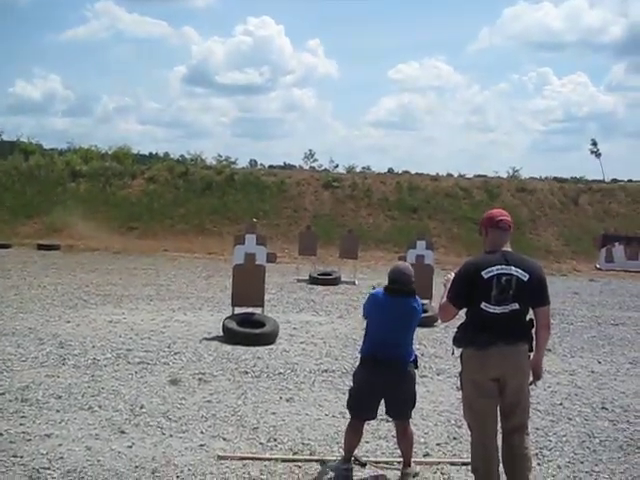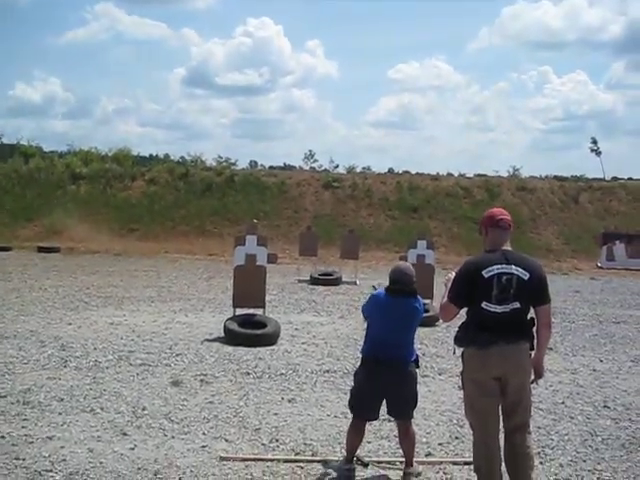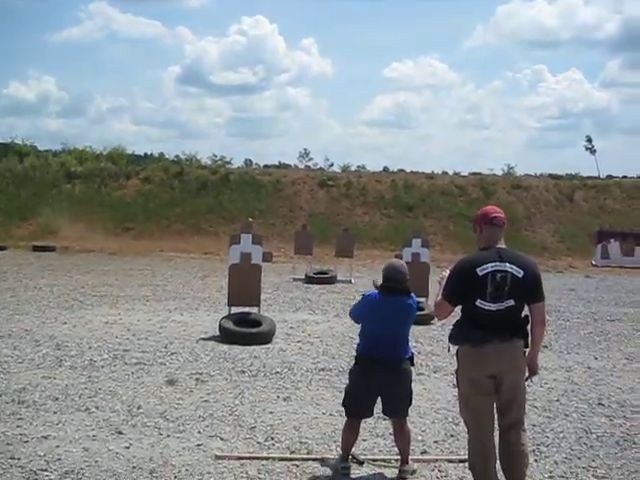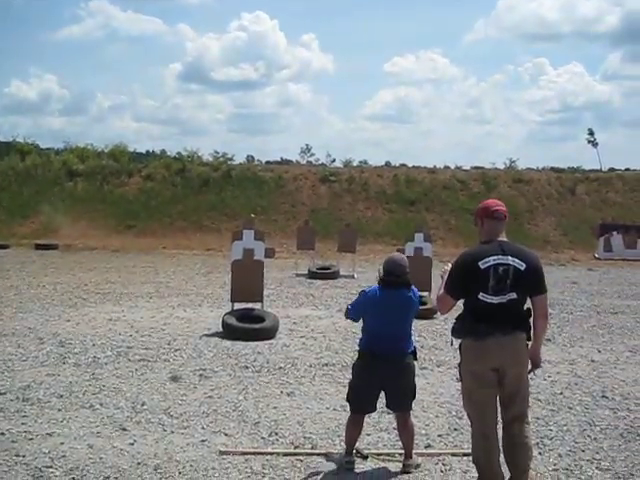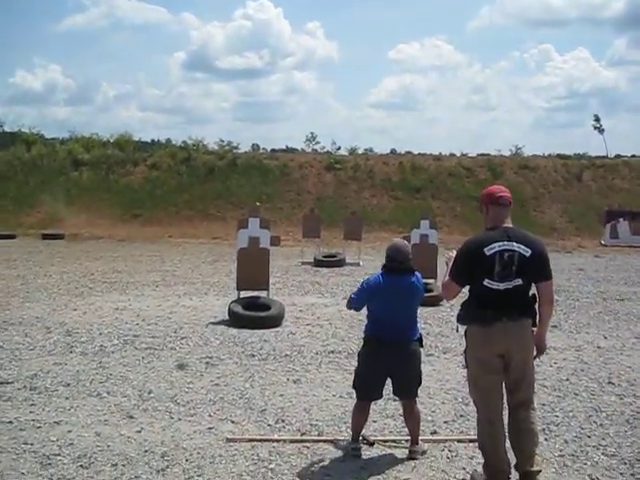
dt=0.1s
person 1, frame 1
left shoulder: (472, 268)
right shoulder: (532, 269)
left elbow: (445, 314)
right elbow: (544, 322)
left wrist: (449, 284)
right wrist: (538, 358)
left hip: (478, 356)
right hip: (516, 355)
left knee: (482, 432)
right knee: (517, 431)
person 1, frame 2
left shoulder: (472, 267)
right shoulder: (532, 268)
left elbow: (446, 314)
right elbow: (545, 321)
left wrist: (450, 283)
right wrist: (539, 357)
left hip: (480, 355)
right hip: (518, 354)
left knee: (485, 431)
right knee: (519, 429)
person 1, frame 3
left shoulder: (467, 265)
right shoulder: (526, 266)
left elbow: (441, 312)
right elbow: (539, 319)
left wrist: (445, 281)
right wrist: (533, 355)
left hip: (475, 353)
right hip: (512, 352)
left knee: (479, 429)
right knee: (514, 427)
person 1, frame 4
left shoulder: (469, 259)
right shoulder: (528, 258)
left elbow: (443, 306)
right elbow: (541, 311)
left wrist: (447, 276)
right wrist: (536, 347)
left hip: (477, 346)
right hip: (515, 344)
left knee: (483, 422)
right knee: (517, 419)
person 1, frame 5
left shoulder: (474, 245)
right shoulder: (534, 245)
left elbow: (448, 293)
right elbow: (547, 297)
left wrist: (451, 262)
right wrist: (541, 333)
left hip: (483, 333)
right hip: (521, 331)
left knee: (488, 408)
right knee: (523, 405)
person 2, frame 1
left shoulder: (376, 298)
right shoulder: (416, 305)
left hip: (371, 367)
right hip: (403, 370)
left knee: (357, 419)
right knee: (403, 423)
person 2, frame 2
left shoulder: (378, 299)
right shoulder: (417, 305)
left elbow: (367, 315)
left hip: (372, 367)
right hip: (403, 370)
left knee: (359, 419)
right knee: (405, 422)
person 2, frame 3
left shoulder: (371, 299)
right shoulder: (411, 302)
left elbow: (355, 316)
left hip: (367, 366)
right hip: (398, 368)
left knee: (354, 418)
right knee: (400, 420)
left ankle: (343, 462)
person 2, frame 4
left shoulder: (371, 294)
right shoulder: (413, 295)
left elbow: (350, 314)
left hip: (370, 361)
right hip: (401, 362)
left knee: (358, 412)
right knee: (403, 414)
left ankle: (348, 456)
right ankle: (409, 459)
person 2, frame 5
left shoulder: (374, 282)
right shoulder: (417, 281)
left elbow: (352, 305)
left hip: (375, 348)
right hip: (407, 349)
left knee: (363, 399)
right knee: (409, 401)
left ankle: (354, 443)
right ankle: (415, 445)
